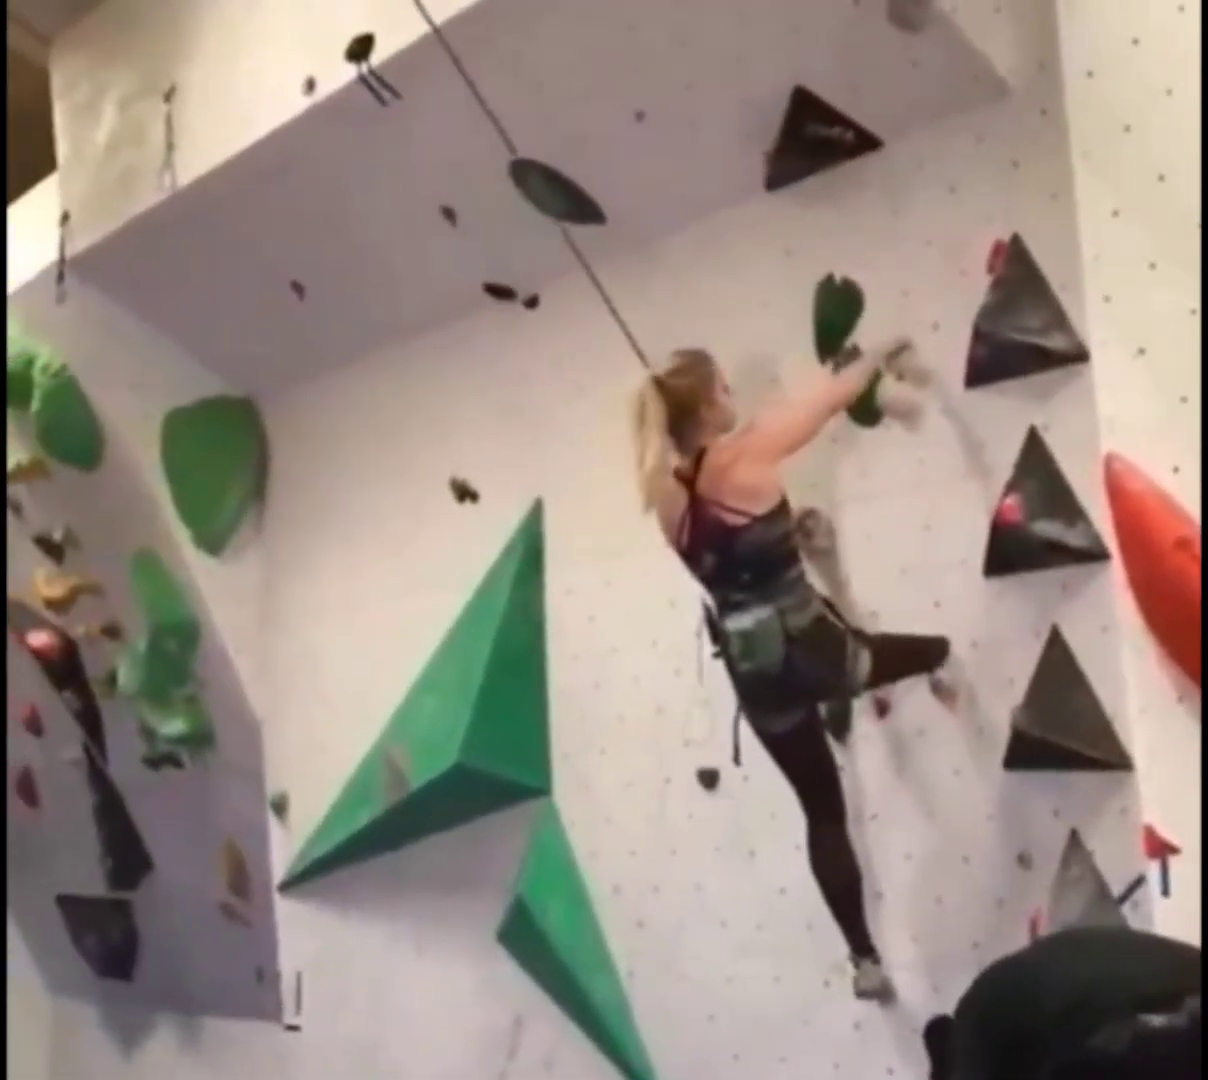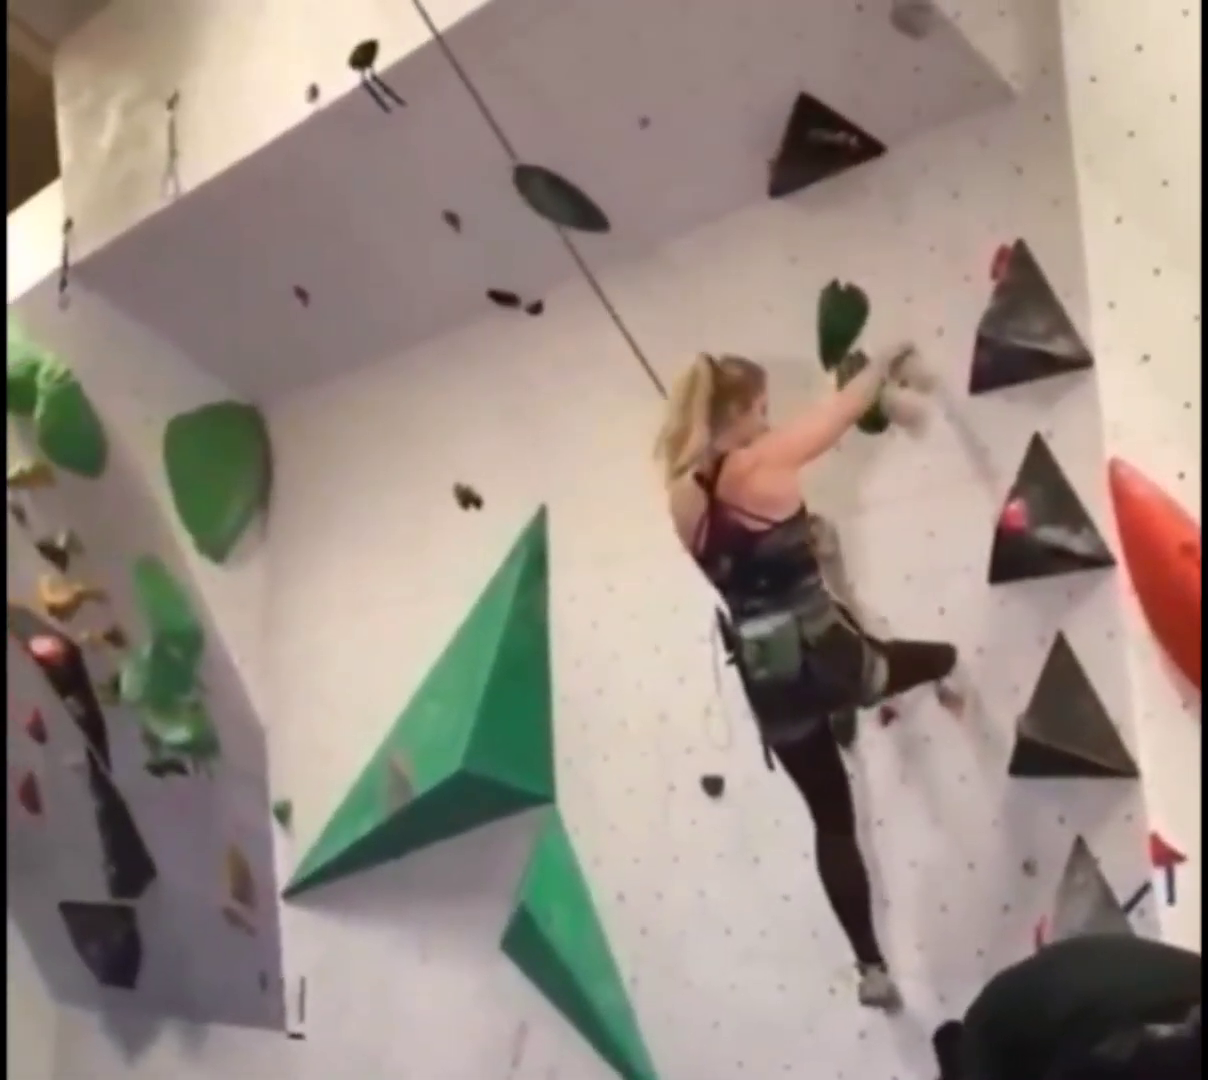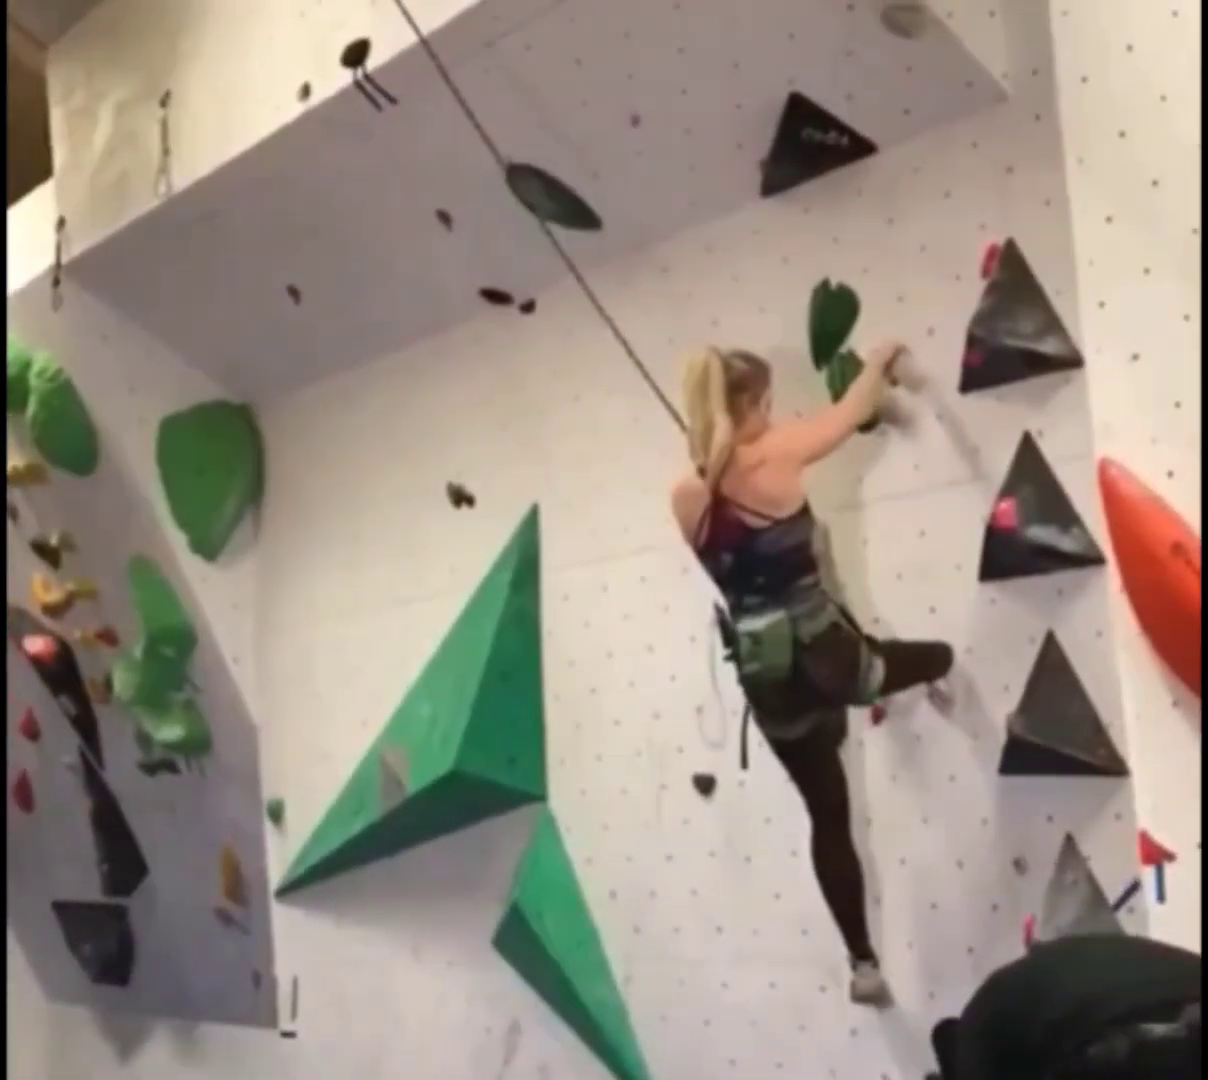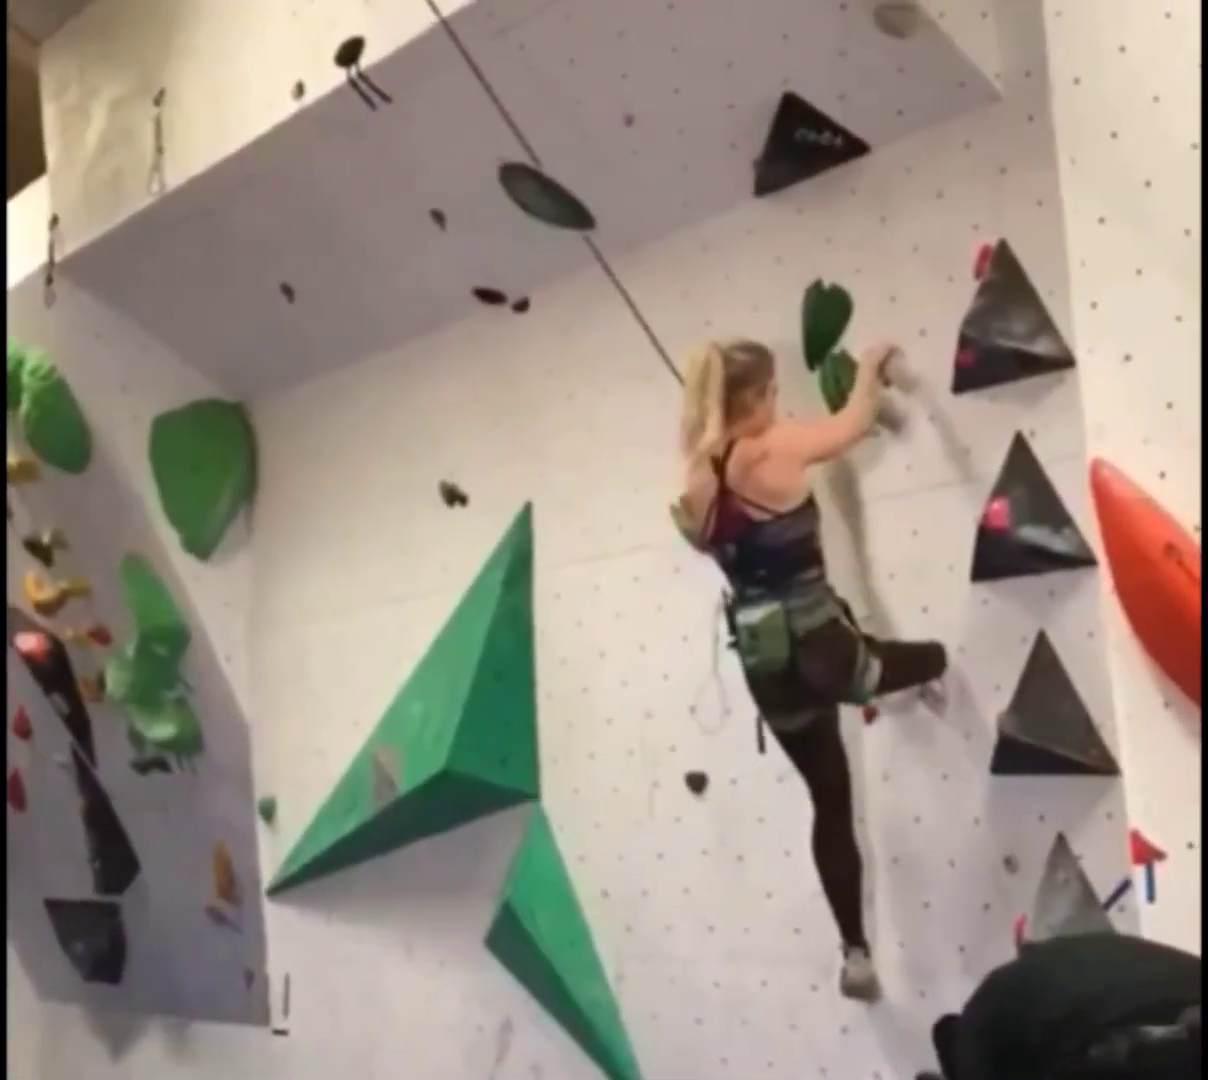
dt=0.4s
person 1, frame 1
left shoulder: (667, 497)
right shoulder: (746, 455)
right elbow: (829, 396)
right wrist: (875, 357)
left hip: (752, 670)
right hip: (810, 647)
left knee: (822, 812)
left ankle: (864, 959)
person 1, frame 2
left shoulder: (684, 499)
right shoulder: (765, 461)
right elbow: (846, 404)
right wrist: (884, 364)
left hip: (765, 677)
right hip: (824, 655)
left knee: (831, 821)
left ankle: (870, 966)
person 1, frame 3
left shoulder: (686, 497)
right shoulder: (771, 457)
right elbow: (854, 410)
right wrist: (880, 361)
left hip: (762, 673)
right hip: (821, 653)
left knee: (828, 817)
right knee: (940, 659)
left ankle: (863, 963)
person 1, frame 4
left shoulder: (698, 485)
right shoulder: (778, 450)
right elbow: (856, 420)
right wrist: (871, 363)
left hip: (764, 663)
right hip: (819, 648)
left knee: (829, 802)
right knee: (936, 659)
left ankle: (854, 951)
